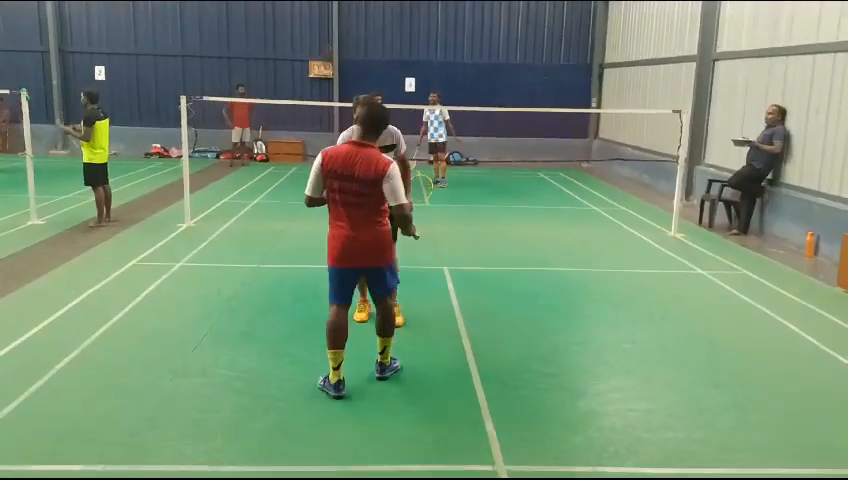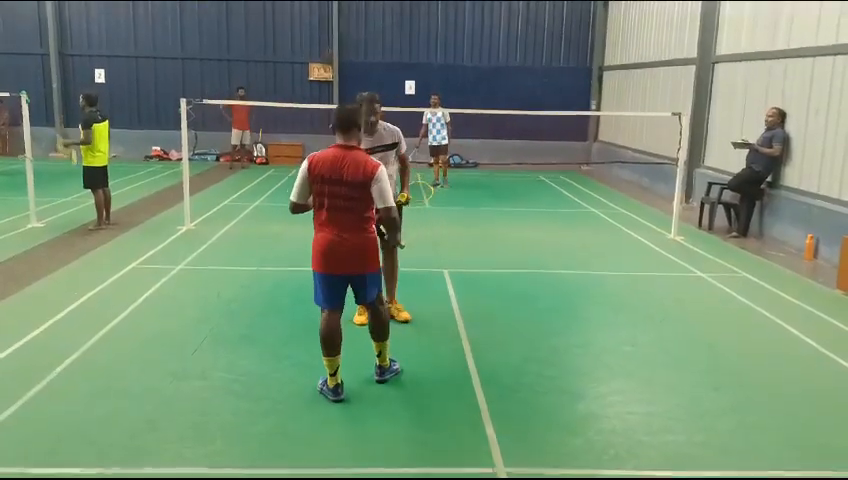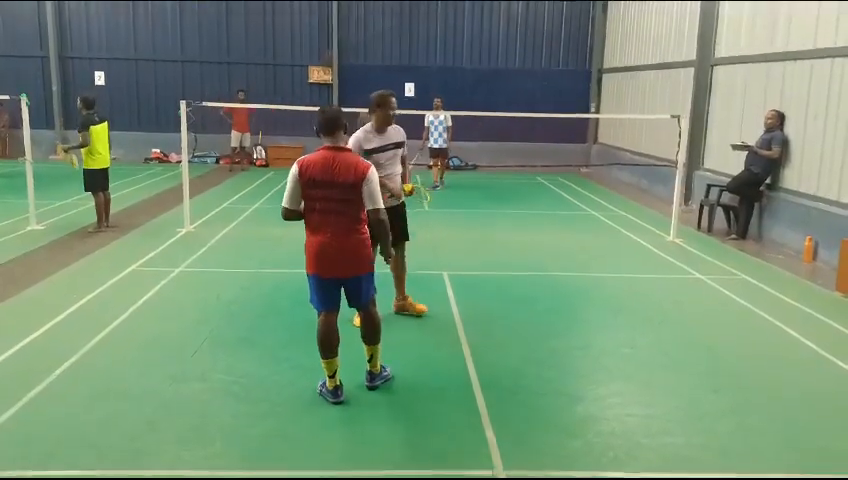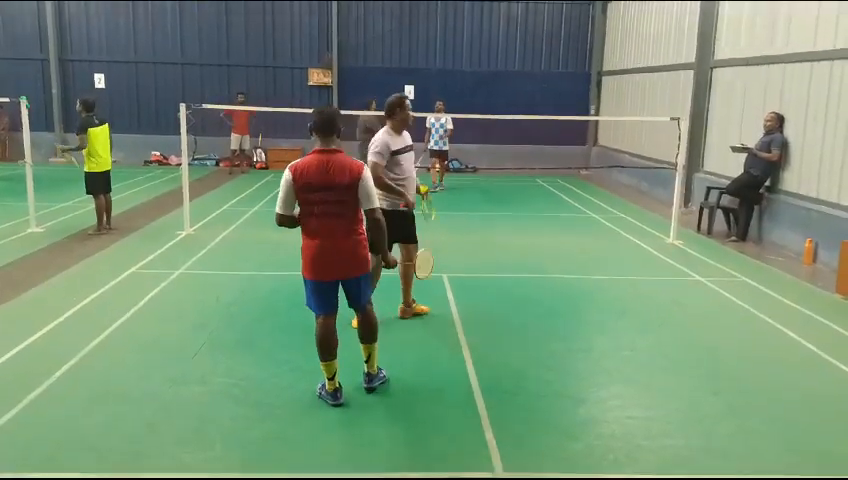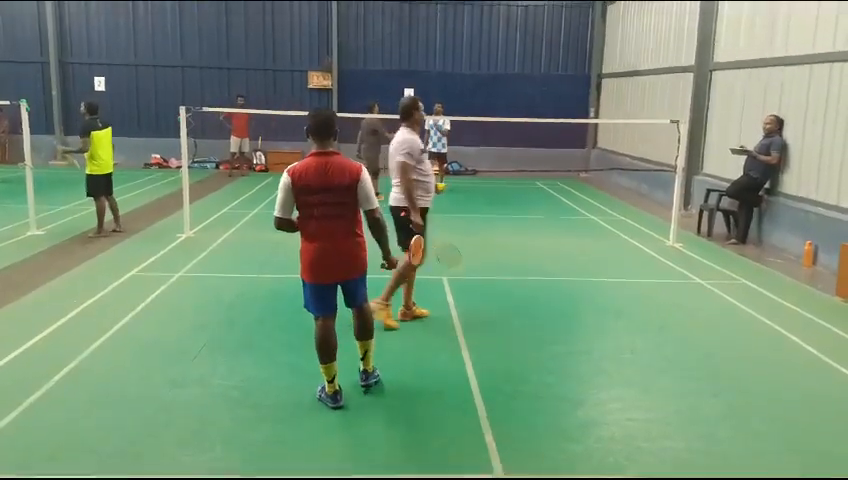
dt=0.2s
person 1, frame 1
left shoulder: (327, 156)
right shoulder: (385, 165)
left elbow: (310, 199)
right elbow: (401, 212)
right wrist: (408, 229)
left hip: (341, 245)
right hip: (377, 246)
left knee: (338, 307)
right knee: (384, 301)
left ankle: (335, 378)
right ankle: (384, 362)
person 1, frame 2
left shoulder: (313, 161)
right shoulder: (373, 168)
left elbow: (295, 207)
right elbow: (389, 216)
right wrist: (394, 237)
left hip: (327, 250)
right hip: (363, 251)
left knee: (330, 313)
right knee: (375, 305)
left ankle: (333, 382)
right ankle: (384, 365)
person 1, frame 3
left shoulder: (302, 165)
right shoulder: (363, 168)
left elbow: (288, 213)
right elbow: (378, 217)
right wrist: (386, 248)
left hip: (320, 254)
right hip: (356, 253)
left knee: (327, 315)
right knee: (368, 308)
left ankle: (332, 384)
right ankle: (374, 371)
person 1, frame 4
left shoulder: (295, 170)
right shoulder: (357, 169)
left elbow: (282, 219)
right elbow: (374, 217)
right wrist: (384, 253)
left hip: (317, 257)
right hip: (354, 255)
left knee: (325, 317)
right knee: (364, 309)
left ankle: (332, 386)
right ankle: (371, 372)
person 1, frame 5
left shoulder: (293, 173)
right shoulder: (355, 170)
left elbow: (280, 222)
right elbow: (374, 217)
right wrist: (387, 252)
left hip: (316, 259)
right hip: (352, 256)
left knee: (324, 319)
right knee: (361, 308)
left ankle: (331, 388)
right ankle: (367, 370)
person 2, frame 1
left shoulder: (392, 134)
right shoulder: (346, 139)
left elbow: (404, 164)
left wrist: (406, 195)
left ankle: (391, 304)
right ankle: (363, 302)
person 2, frame 2
left shoulder: (393, 133)
left elbow: (403, 162)
left wrist: (404, 190)
left knee: (390, 252)
left ankle: (392, 302)
right ankle: (364, 304)
person 2, frame 3
left shoulder: (399, 132)
right shoulder: (359, 139)
left wrist: (405, 184)
right wrist: (384, 187)
left hip: (396, 203)
left knee: (399, 251)
left ankle: (402, 300)
person 2, frame 4
left shoulder: (405, 135)
right shoulder: (382, 140)
right elbow: (375, 178)
left wrist: (415, 187)
right wrist: (403, 196)
left hip: (404, 207)
right hip: (386, 208)
left knee: (410, 254)
left ankle: (407, 304)
person 2, frame 5
left shoulder: (409, 137)
right shoulder: (408, 140)
right elbow: (404, 179)
left wrist: (431, 185)
right wrist: (414, 212)
left hip: (412, 206)
right hip: (409, 207)
left ankle: (408, 307)
right ankle: (382, 302)
person 3, frame 1
left shoulder: (89, 115)
right shoulder: (102, 113)
left elbow: (86, 138)
left wrist: (71, 132)
right wrist: (82, 128)
left hip: (92, 158)
right hip: (102, 155)
left knee: (97, 187)
right knee: (105, 185)
left ankle: (100, 219)
right ankle: (108, 215)
person 3, frame 2
left shoulder: (87, 118)
right shoulder: (103, 116)
left elbow: (87, 140)
left wrist: (71, 142)
left hip: (92, 161)
right hip: (103, 158)
left knee: (97, 190)
right knee: (105, 188)
left ankle: (100, 222)
right ankle: (107, 218)
person 3, frame 3
left shoulder: (84, 121)
right shoulder: (102, 118)
left elbow: (85, 143)
left wrist: (69, 147)
left hip: (92, 163)
right hip: (104, 161)
left knee: (97, 193)
right knee: (105, 191)
left ankle: (100, 225)
right ankle: (107, 221)
person 3, frame 4
left shoulder: (83, 124)
right shoulder: (103, 120)
left elbow: (82, 145)
left wrist: (67, 148)
left hip: (93, 166)
right hip: (106, 164)
left knee: (98, 196)
right knee: (106, 193)
left ankle: (100, 227)
right ankle: (108, 223)
person 3, frame 5
left shoulder: (86, 126)
right shoulder: (106, 124)
left elbow: (85, 148)
left wrist: (68, 150)
left hip: (95, 169)
right hip: (107, 166)
left knee: (99, 198)
right knee: (109, 196)
left ankle: (100, 230)
right ankle: (118, 224)
person 4, frame 1
left shoulder: (779, 130)
right shoulder: (768, 128)
left elbow: (777, 149)
left wrist: (757, 145)
right wrist: (751, 143)
left hip: (759, 167)
right hip: (754, 165)
left knee: (733, 181)
right knee: (747, 197)
left ankle: (758, 190)
right ankle: (742, 228)
person 4, frame 2
left shoulder: (779, 133)
right shoulder: (768, 131)
left elbow: (776, 152)
left wrist: (757, 148)
right wrist: (750, 146)
left hip: (759, 170)
right hip: (754, 168)
left knee: (733, 184)
right knee: (747, 200)
left ankle: (758, 193)
right ankle: (741, 230)
person 4, frame 3
left shoulder: (778, 135)
right shoulder: (767, 133)
left elbow: (775, 154)
left wrist: (756, 150)
right wrist: (749, 147)
left hip: (758, 172)
right hip: (752, 170)
left knee: (731, 186)
right knee: (746, 201)
left ankle: (757, 195)
right ankle: (740, 233)
person 4, frame 4
left shoulder: (777, 138)
right shoulder: (766, 136)
left elbow: (774, 157)
left wrist: (755, 152)
right wrist: (750, 150)
left hip: (757, 174)
right hip: (752, 173)
left knee: (731, 189)
right knee: (746, 204)
left ankle: (757, 197)
right ankle: (740, 235)
person 4, frame 5
left shoulder: (777, 141)
right shoulder: (765, 138)
left elbow: (774, 160)
left wrist: (755, 155)
right wrist: (748, 151)
left hip: (756, 177)
right hip: (751, 175)
left knee: (731, 191)
right knee: (745, 206)
left ankle: (757, 200)
right ankle: (740, 237)
